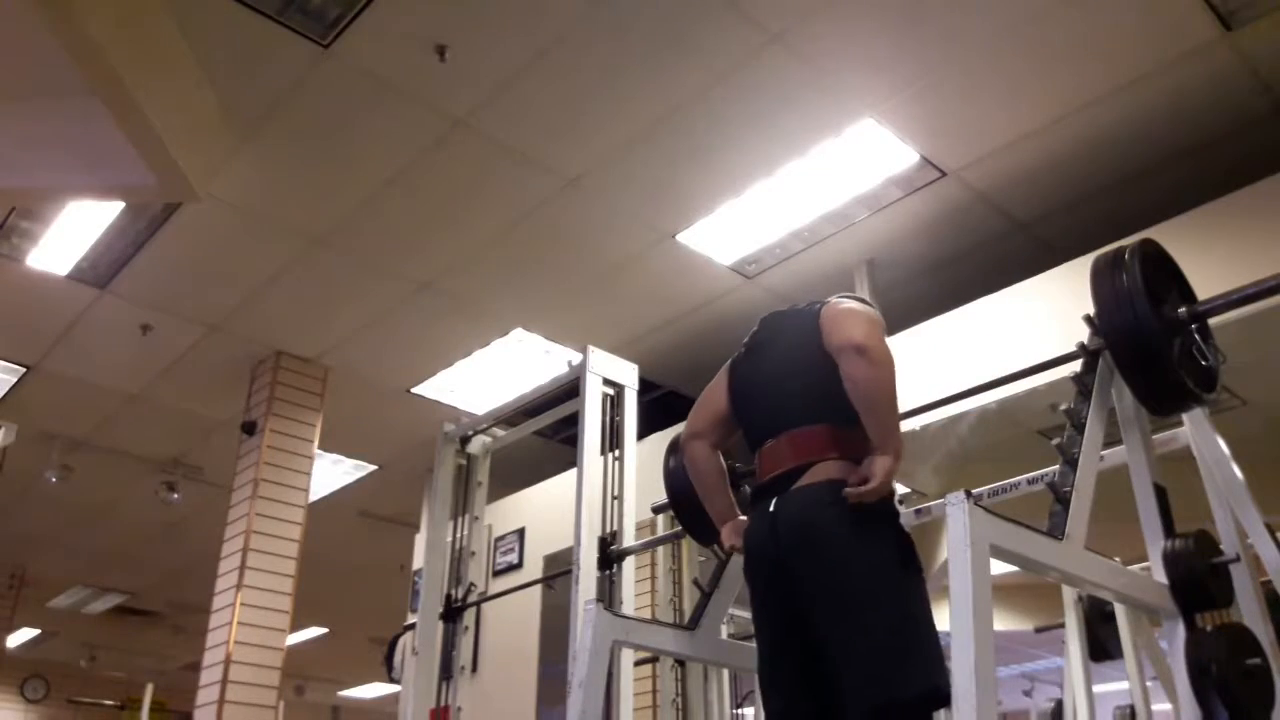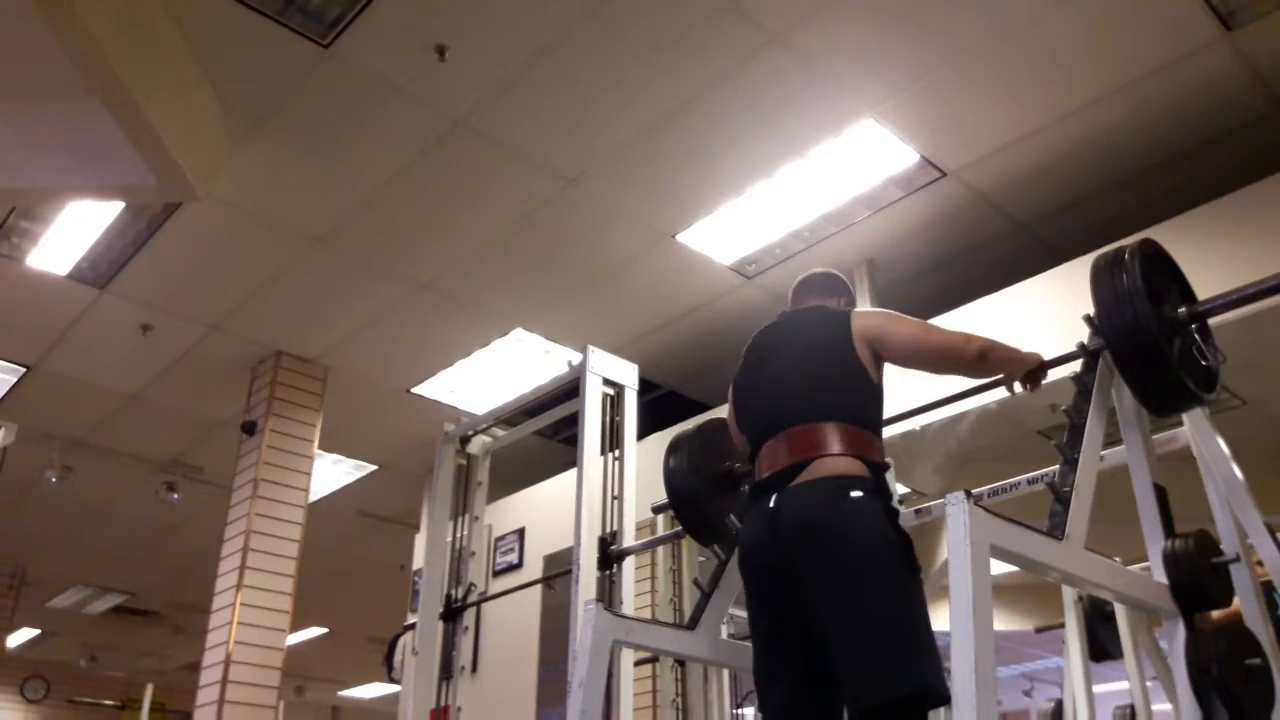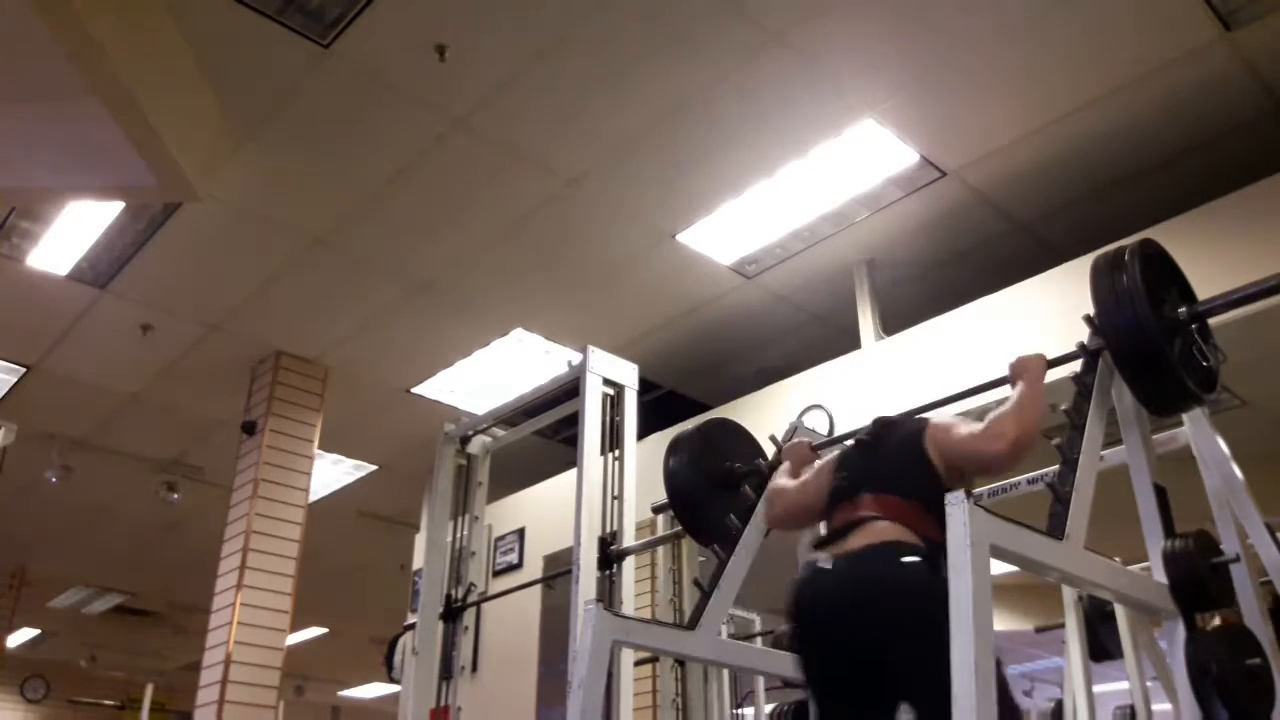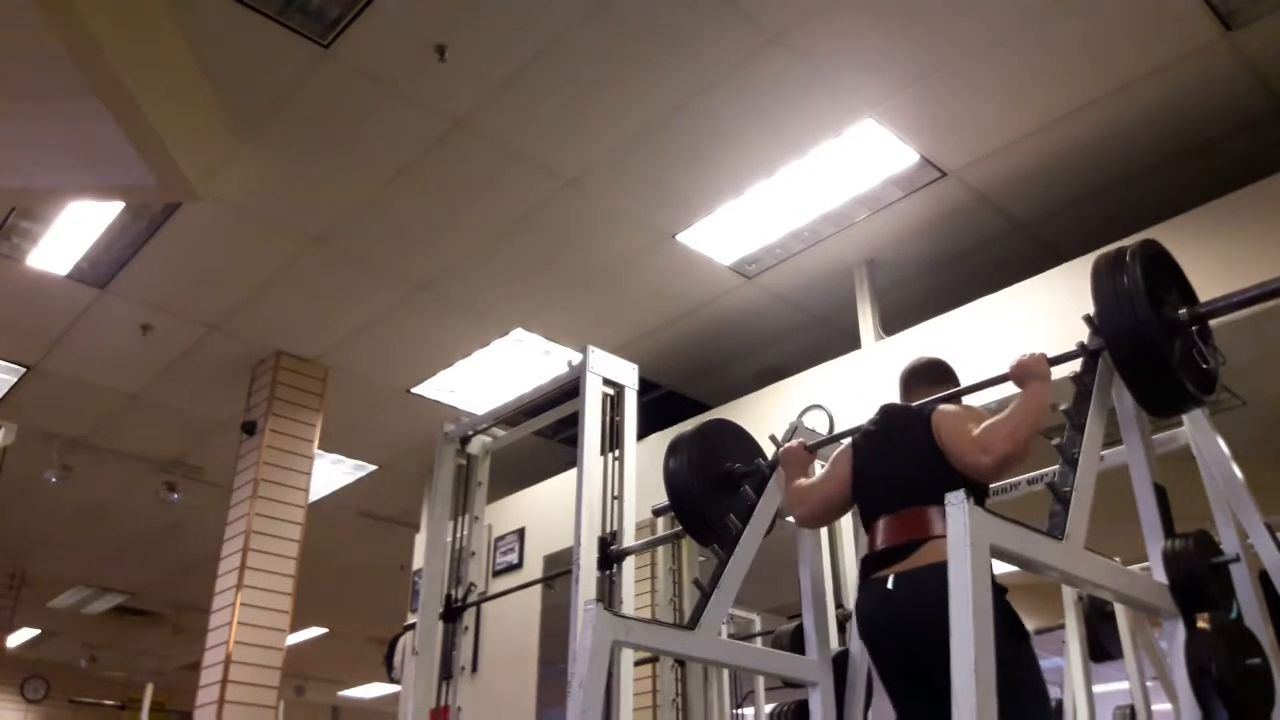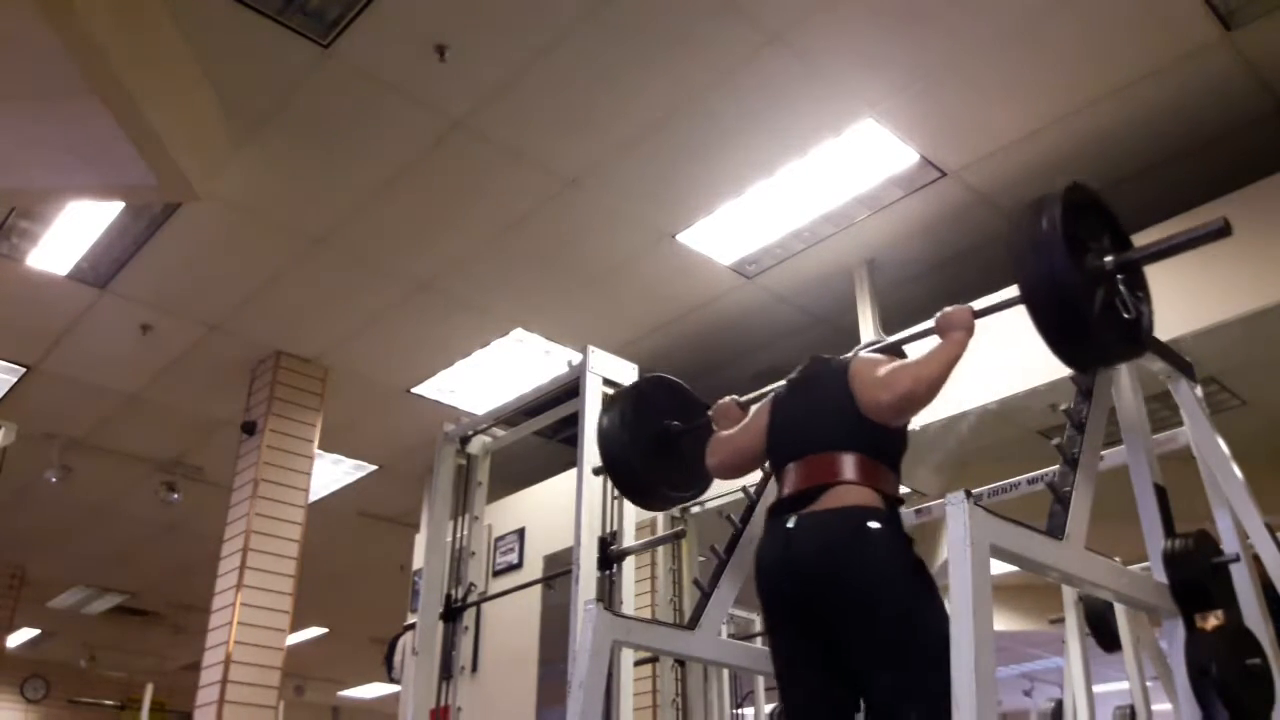
dt=1s
person 1, frame 1
left shoulder: (750, 356)
right shoulder: (847, 313)
left elbow: (697, 437)
right elbow: (859, 348)
left wrist: (728, 520)
right wrist: (887, 450)
left hip: (769, 528)
right hip: (836, 513)
person 1, frame 2
left shoulder: (747, 365)
right shoulder: (856, 326)
right elbow: (968, 352)
right wrist: (1021, 363)
left hip: (762, 526)
right hip: (839, 508)
person 1, frame 3
left shoulder: (852, 454)
right shoulder: (943, 434)
left elbow: (779, 510)
right elbow: (999, 444)
left wrist: (793, 464)
right wrist: (1030, 380)
left hip: (818, 592)
right hip: (893, 575)
person 1, frame 4
left shoulder: (860, 444)
right shoulder: (952, 418)
left elbow: (806, 508)
right elbow: (992, 455)
left wrist: (796, 469)
right wrist: (1035, 385)
left hip: (879, 605)
right hip: (946, 589)
person 1, frame 5
left shoulder: (788, 395)
right shoulder: (872, 368)
left elbow: (721, 459)
right elbow: (897, 394)
left wrist: (727, 423)
right wrist: (955, 336)
left hip: (781, 554)
right hip: (852, 537)
